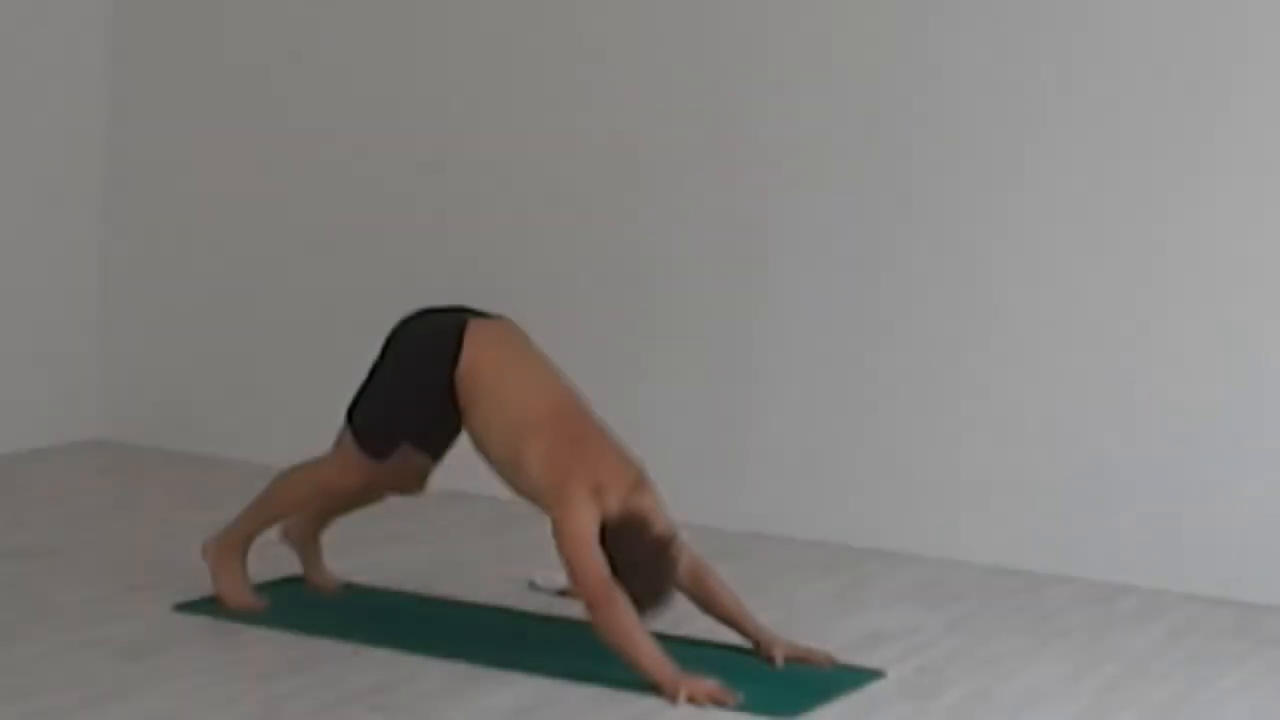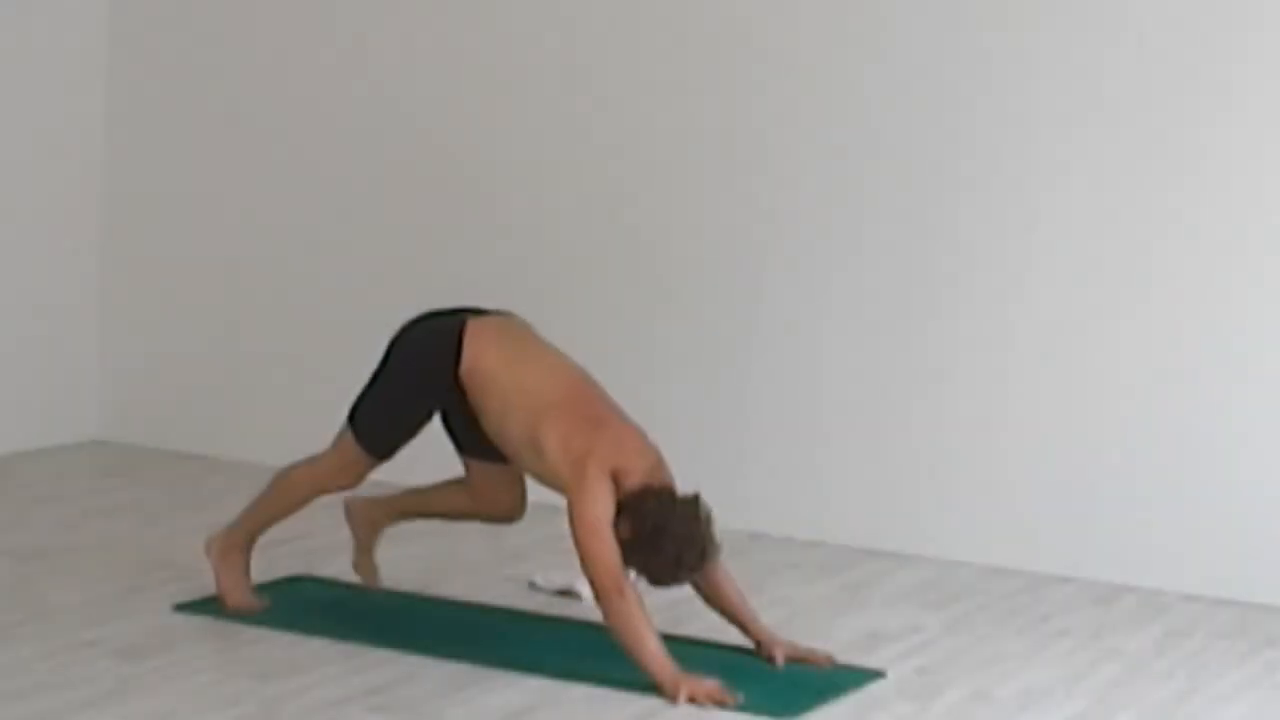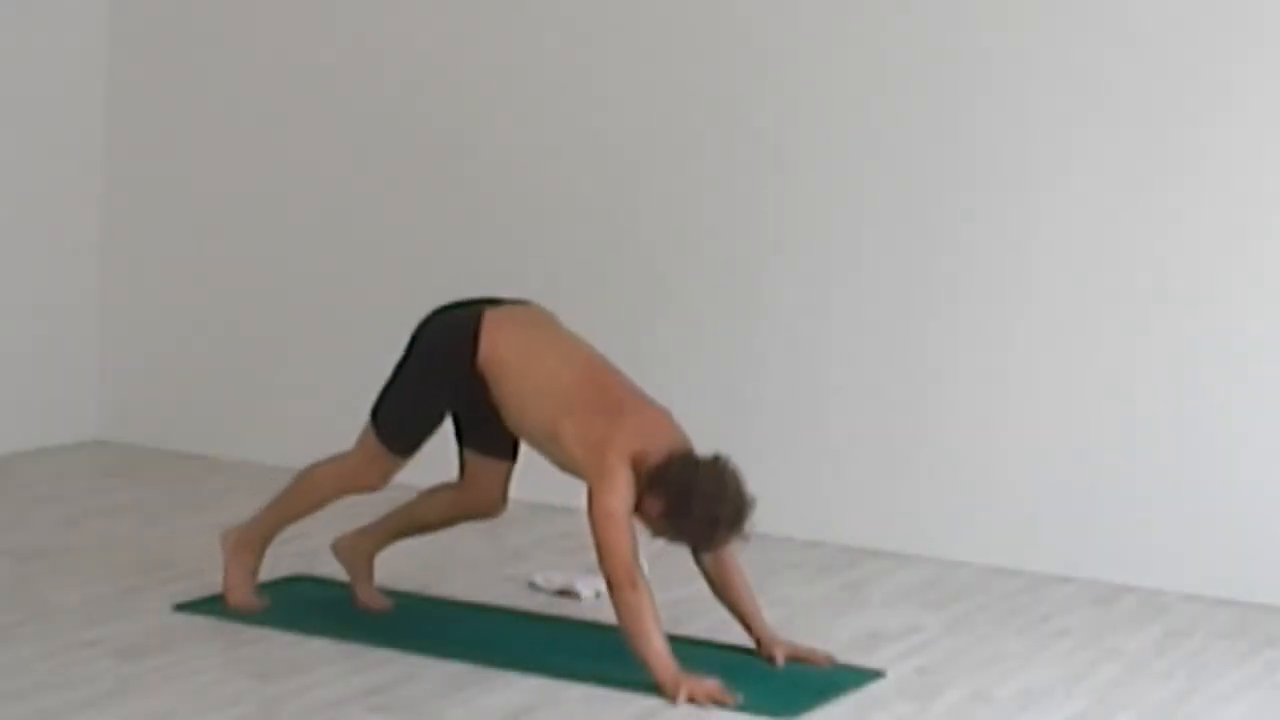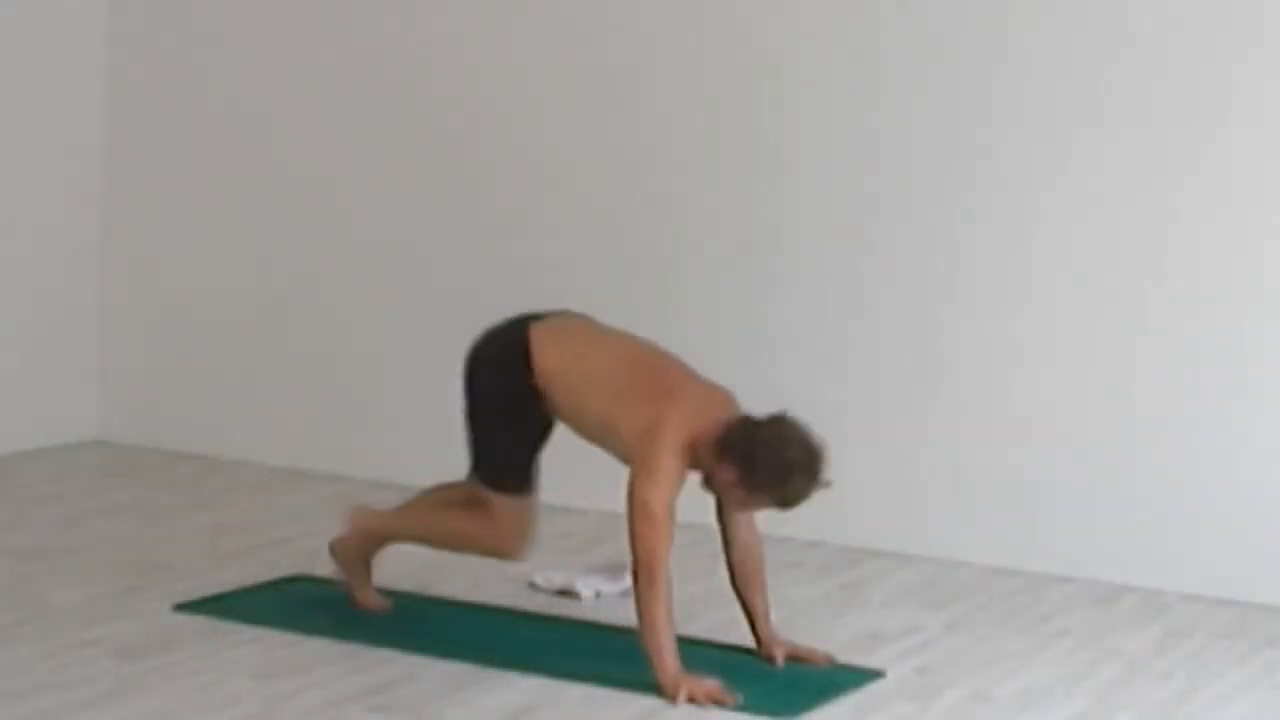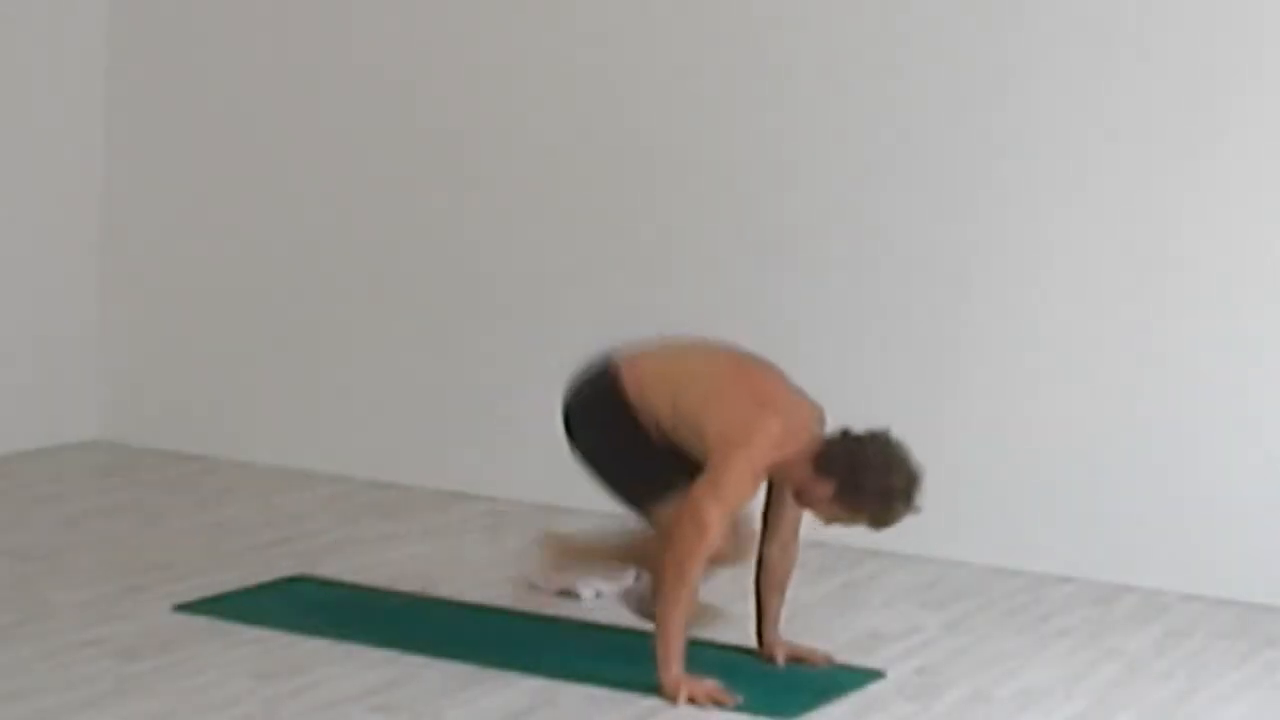
dt=0.5s
person 1, frame 1
left shoulder: (634, 494)
right shoulder: (577, 497)
left elbow: (689, 566)
right elbow: (600, 599)
left wrist: (762, 636)
right wrist: (670, 678)
left hip: (476, 344)
right hip: (436, 349)
left knee: (404, 471)
right knee: (346, 470)
left ankle: (305, 528)
right ankle: (228, 546)
person 1, frame 2
left shoulder: (650, 470)
right shoulder: (594, 478)
left elbow: (701, 558)
right elbow: (611, 589)
left wrist: (764, 636)
right wrist: (672, 678)
left hip: (485, 344)
right hip: (440, 351)
left knee: (502, 504)
right knee: (343, 467)
left ankle: (375, 515)
right ankle: (231, 544)
person 1, frame 3
left shoulder: (675, 452)
right shoulder: (616, 465)
left elbow: (715, 550)
right elbow: (624, 578)
left wrist: (765, 636)
right wrist: (671, 678)
left hip: (505, 333)
right hip: (459, 341)
left knee: (483, 498)
right knee: (368, 468)
left ankle: (361, 548)
right ankle: (248, 541)
person 1, frame 4
left shoulder: (732, 428)
right shoulder: (667, 447)
left elbow: (742, 537)
right elbow: (651, 569)
left wrist: (767, 635)
right wrist: (672, 676)
left hip: (550, 346)
right hip: (509, 362)
left knee: (485, 495)
right knee: (507, 537)
left ankle: (359, 549)
right ankle: (366, 532)
person 1, frame 5
left shoulder: (806, 435)
right shoulder: (753, 455)
left elbow: (780, 538)
right elbow: (685, 561)
left wrist: (769, 636)
right wrist: (671, 675)
left hip: (640, 405)
right hip: (602, 407)
left knee: (725, 534)
right knee: (709, 545)
